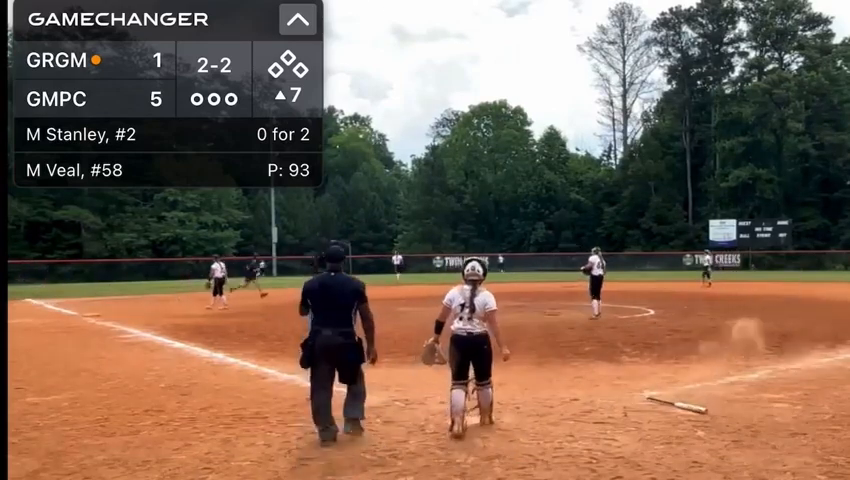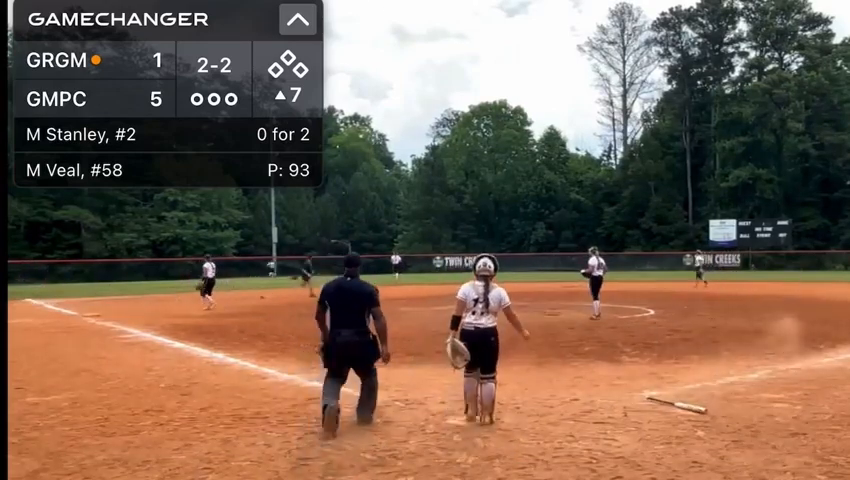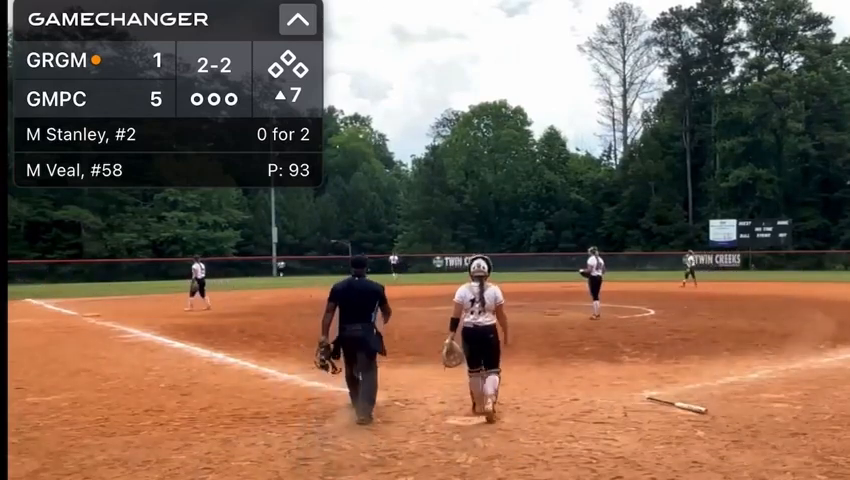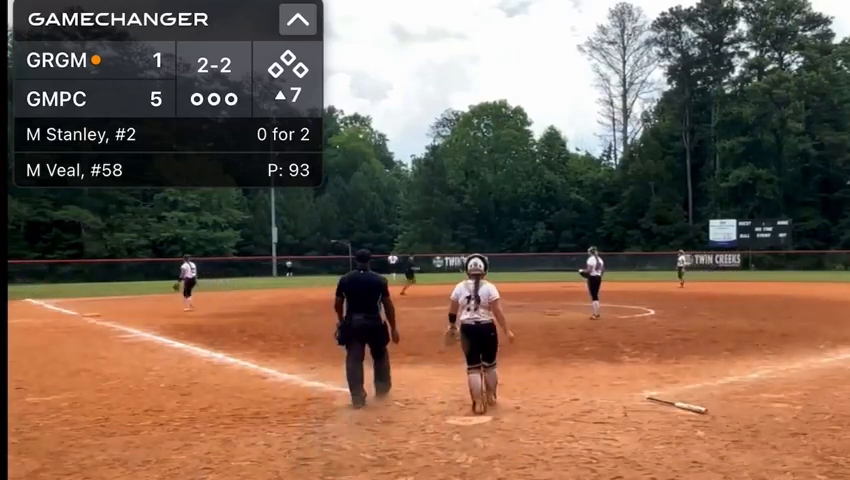
dt=0.4s
person 1, frame 1
left shoulder: (311, 284)
right shoulder: (355, 284)
left elbow: (303, 311)
right elbow: (367, 317)
right wrist: (371, 345)
left hip: (318, 340)
right hip: (345, 340)
left knee: (320, 387)
right knee: (355, 380)
left ankle: (326, 432)
right ankle: (353, 421)
person 1, frame 2
left shoulder: (329, 287)
right shoulder: (368, 289)
left elbow: (319, 315)
right elbow: (378, 318)
left wrist: (325, 334)
right wrist: (384, 345)
left hip: (336, 339)
right hip: (360, 339)
left knee: (334, 377)
right knee: (368, 377)
left ankle: (330, 406)
right ankle: (364, 415)
person 1, frame 3
left shoulder: (338, 287)
right shoulder: (376, 288)
left elbow: (329, 312)
right elbow: (387, 310)
left wrist: (324, 335)
right wrist: (386, 318)
left hip: (346, 333)
right hip: (367, 334)
left knee: (351, 370)
right knee: (368, 372)
left ankle: (358, 403)
right ankle: (364, 411)
person 1, frame 4
left shoulder: (345, 280)
right shoulder: (379, 280)
left elbow: (338, 305)
right elbow: (388, 306)
left wrist: (341, 321)
right wrist: (393, 328)
left hip: (352, 323)
right hip: (373, 323)
left knee: (354, 361)
right knee: (380, 356)
left ankle: (357, 398)
right ankle: (382, 388)
person 2, frame 1
left shoulder: (454, 293)
right shoulder: (487, 296)
left elbow: (442, 318)
right elbow: (493, 324)
left wrist: (436, 337)
right wrist: (502, 347)
left hip: (458, 341)
right hip: (480, 341)
left knee: (458, 383)
right knee: (484, 381)
left ankle: (457, 424)
right ankle: (485, 417)
person 2, frame 2
left shoulder: (466, 288)
right shoulder: (498, 292)
left elbow: (457, 314)
right elbow: (511, 316)
left wrist: (452, 335)
right wrist: (523, 331)
left hip: (468, 334)
right hip: (488, 335)
left knee: (470, 371)
right knee: (488, 375)
left ankle: (471, 409)
right ankle: (486, 414)
person 2, frame 3
left shoulder: (463, 290)
right shoulder: (494, 290)
left elbow: (456, 316)
right elbow: (501, 316)
left wrist: (451, 336)
right wrist: (505, 334)
left hip: (469, 332)
right hip: (488, 332)
left knee: (473, 370)
right knee: (492, 370)
left ankle: (478, 405)
right ankle: (489, 403)
person 2, frame 4
left shoulder: (460, 288)
right shoulder: (489, 287)
left elbow: (452, 311)
right elbow: (497, 312)
left wrist: (452, 326)
right wrist: (507, 331)
left hip: (467, 329)
right hip: (487, 328)
left knee: (473, 367)
right knee: (489, 364)
left ankle: (478, 403)
right ankle: (491, 396)
